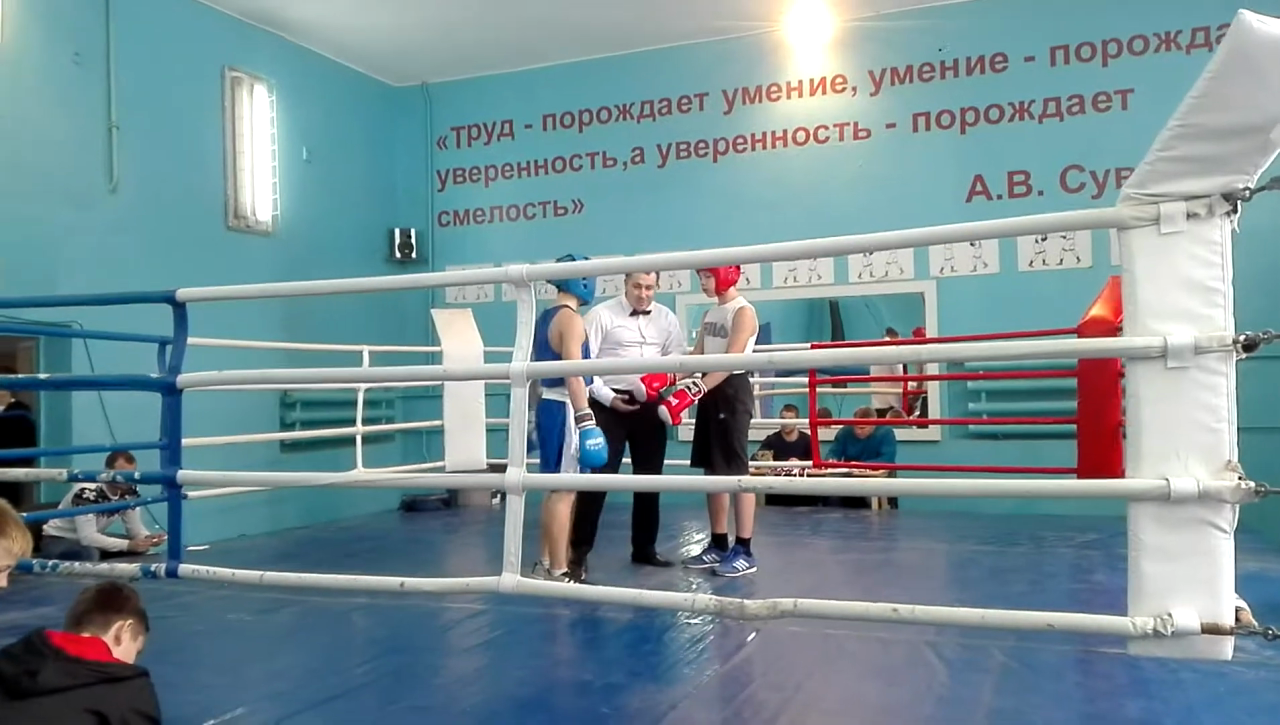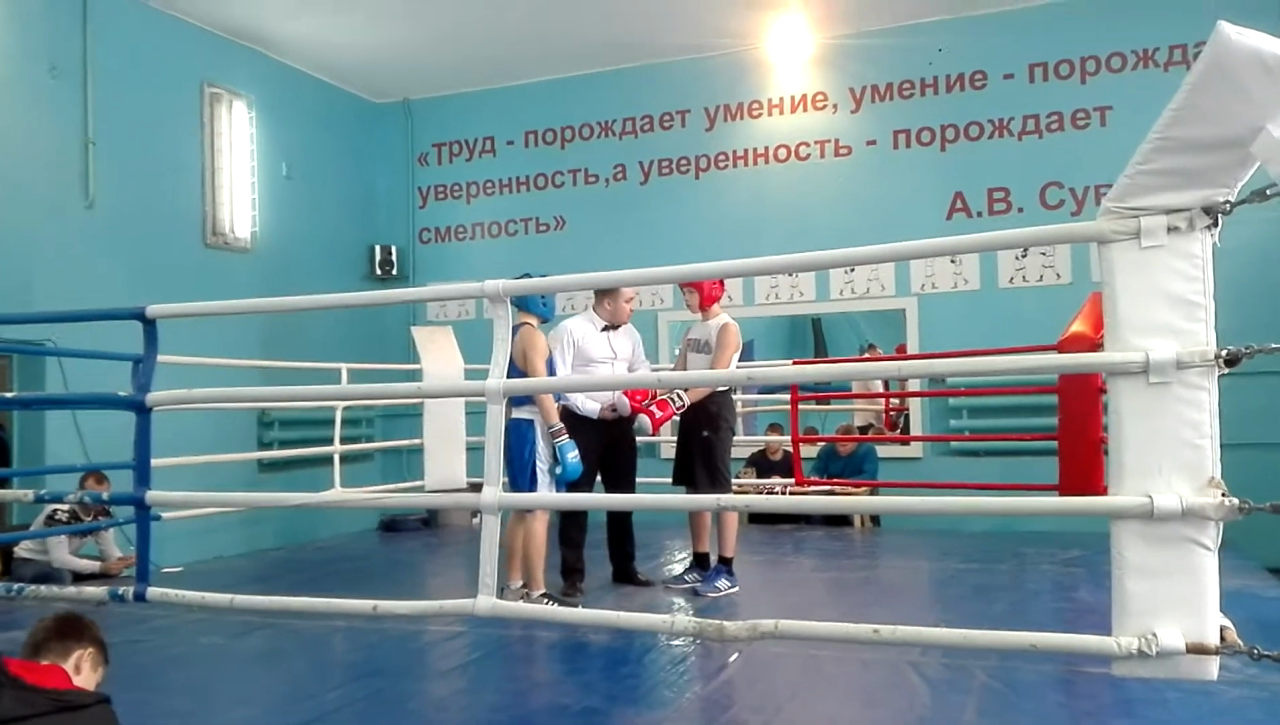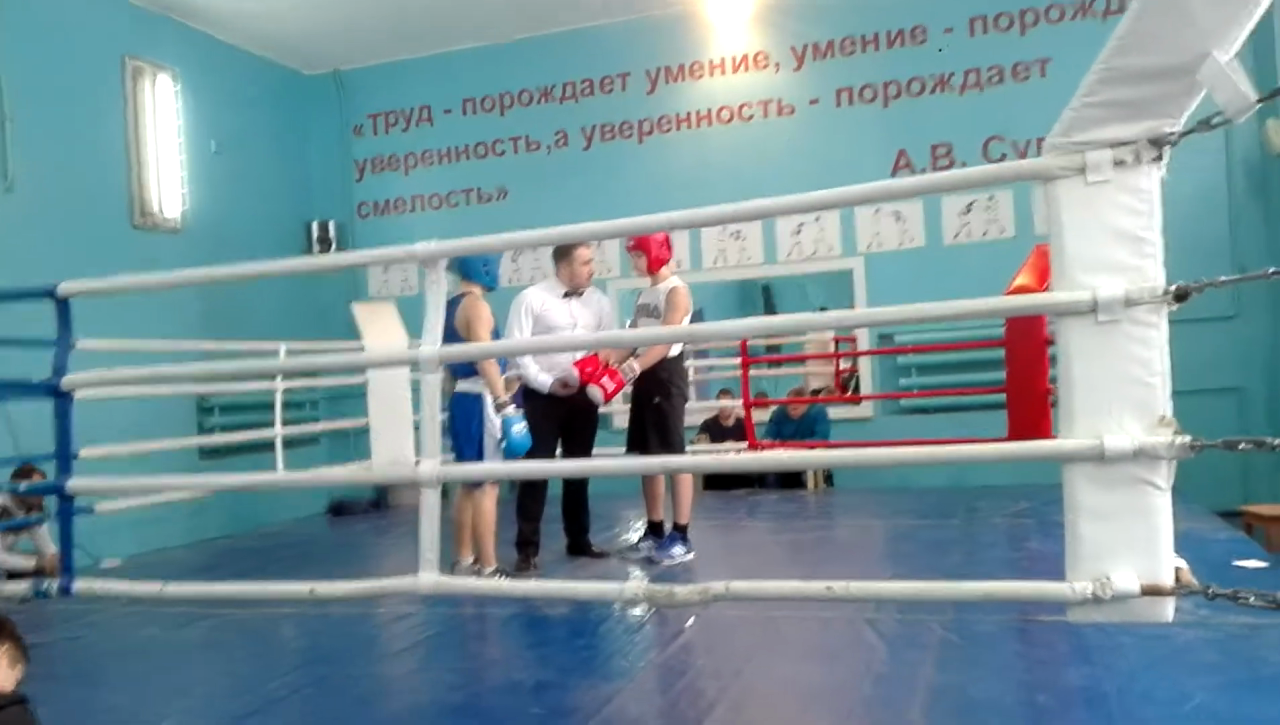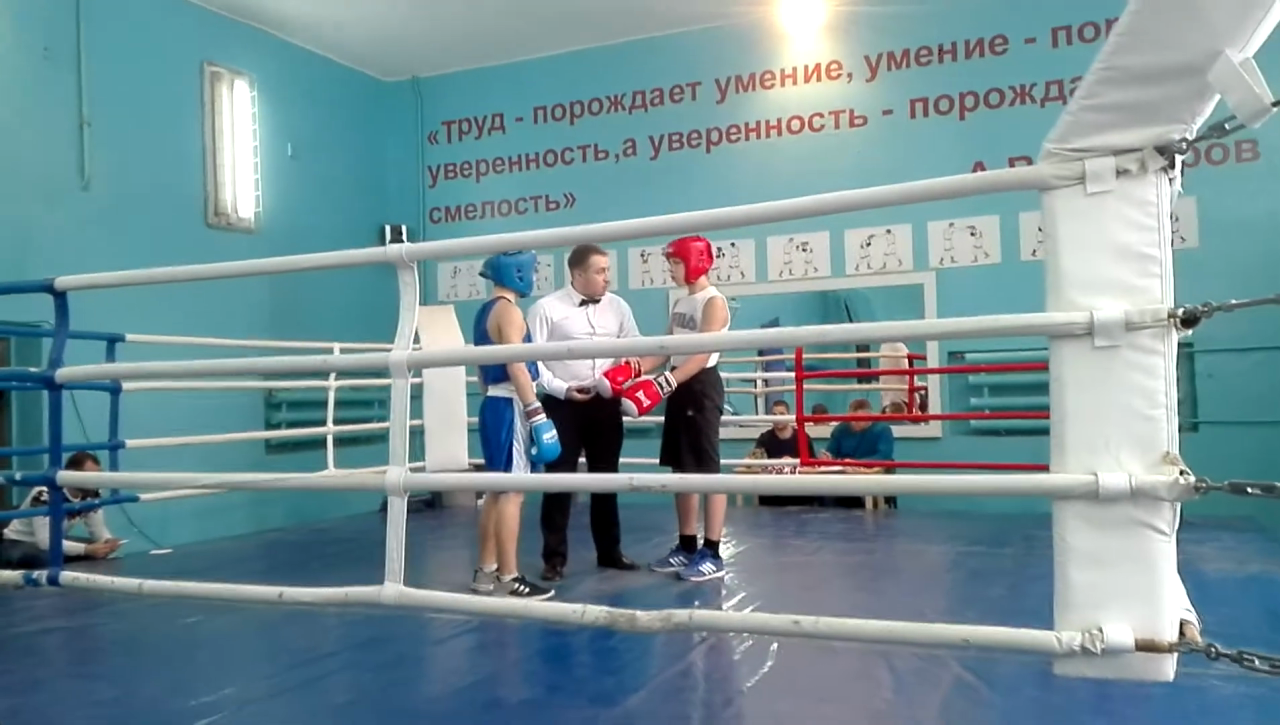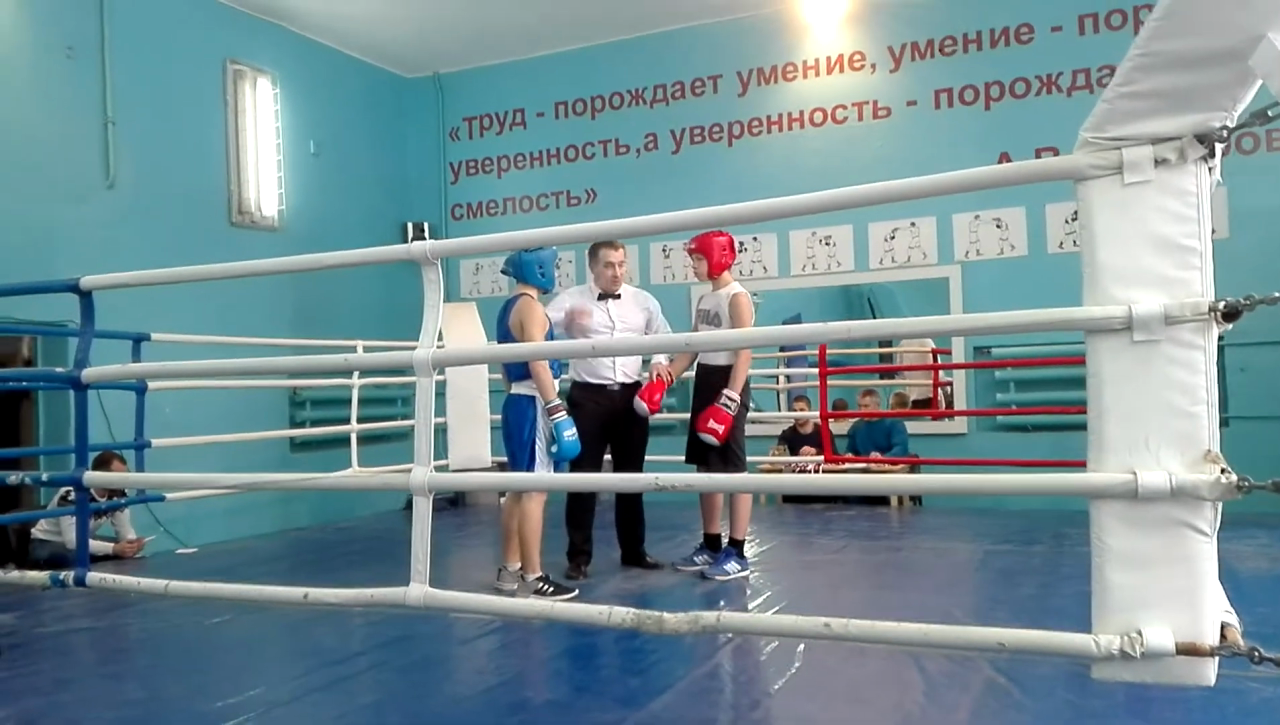
dt=1s
person 1, frame 1
left shoulder: (544, 318)
right shoulder: (571, 319)
right elbow: (573, 374)
left wrist: (530, 415)
right wrist: (586, 421)
left hip: (547, 405)
right hip: (564, 407)
left knee: (555, 489)
right knee: (565, 492)
left ankle: (545, 563)
right ankle: (558, 572)
person 1, frame 2
left shoulder: (510, 336)
right shoulder: (533, 336)
right elbow: (541, 390)
right wrist: (561, 435)
left hip: (517, 425)
right hip: (534, 427)
left knee: (521, 508)
right knee: (538, 510)
left ankle: (514, 585)
right ankle: (536, 593)
person 1, frame 3
left shoulder: (451, 306)
right shoulder: (476, 305)
right elbow: (485, 360)
right wrist: (506, 407)
left hip: (462, 398)
right hip: (480, 399)
left knee: (469, 484)
right knee: (486, 484)
left ankle: (464, 562)
right ankle: (488, 569)
person 1, frame 4
left shoulder: (485, 312)
right shoulder: (509, 311)
right elbow: (516, 367)
right wrist: (536, 413)
left hip: (493, 403)
right hip: (511, 406)
left knee: (496, 491)
right knee: (512, 492)
left ankle: (486, 571)
right ankle: (508, 579)
person 1, frame 5
left shoulder: (508, 308)
right shoulder: (531, 307)
right elbow: (538, 364)
right wrist: (557, 411)
left hip: (516, 401)
right hip: (533, 404)
left knee: (519, 488)
right knee: (535, 491)
left ankle: (510, 570)
right ankle: (531, 578)
person 2, frame 1
left shoulder: (743, 312)
right shoulder: (711, 314)
right elbow: (697, 356)
left wrist: (694, 390)
right wrist: (668, 379)
left hip: (732, 391)
right hip: (709, 392)
left knee: (736, 471)
right knee: (713, 470)
left ankle: (744, 551)
right ankle: (718, 545)
person 2, frame 2
left shoulder: (727, 328)
right shoulder: (693, 330)
right elbow: (678, 373)
left wrist: (675, 402)
right wrist: (650, 395)
left hip: (715, 408)
right hip: (692, 410)
left knee: (719, 489)
right knee: (695, 489)
left ankle: (726, 570)
right ankle: (700, 564)
person 2, frame 3
left shoulder: (676, 292)
right shoulder: (644, 295)
left elbow: (664, 343)
left wrist: (626, 372)
right wrist: (604, 361)
left hip: (666, 374)
right hip: (645, 376)
left knee: (673, 455)
right knee: (649, 457)
left ankle: (681, 537)
right ankle: (655, 531)
person 2, frame 4
left shoulder: (713, 302)
right shoulder: (680, 304)
left elbow: (701, 355)
right elbow: (666, 350)
left wrist: (661, 385)
right wrist: (633, 369)
left hip: (701, 387)
right hip: (679, 388)
left knee: (706, 469)
right knee: (681, 469)
left ankle: (712, 554)
right ankle: (687, 546)
person 2, frame 5
left shoulder: (737, 298)
right shoulder: (704, 300)
left elbow: (743, 353)
right elbow: (691, 348)
left wrist: (730, 399)
right wrist: (663, 379)
left hip: (727, 385)
right hip: (704, 382)
left knee: (732, 468)
right knee: (706, 467)
left ankle: (736, 552)
right ankle: (711, 545)
person 3, frame 1
left shoulder: (666, 317)
right shoulder: (601, 315)
left elbow: (678, 354)
right wrist: (608, 397)
left hip: (650, 405)
right hip: (609, 404)
left knee: (649, 477)
right knee: (600, 475)
left ankle: (644, 548)
right ankle: (579, 549)
person 3, frame 2
left shoulder: (629, 333)
right shoulder: (569, 330)
left elbow: (641, 369)
right wrist: (594, 409)
left hip: (621, 422)
right hip: (581, 422)
left knee: (623, 495)
right knee: (577, 497)
left ankle: (625, 567)
right ankle: (573, 575)
person 3, frame 3
left shoulder: (597, 300)
right shoulder: (531, 299)
right wrist: (545, 383)
left hip: (583, 393)
right hip: (543, 394)
left ankle: (579, 540)
right ankle: (528, 548)
person 3, frame 4
left shoulder: (618, 307)
right shoulder: (547, 308)
right wrist: (561, 389)
left hip: (606, 402)
right hip: (562, 404)
left knee: (606, 478)
right knee: (559, 479)
left ankle: (609, 551)
right ankle: (554, 557)
person 3, frame 5
left shoulder: (643, 301)
right shoulder: (570, 300)
left elbow: (664, 337)
left wrist: (658, 360)
right wrist: (567, 323)
left hip: (630, 397)
right hip: (588, 397)
left knee: (631, 475)
right knee: (583, 476)
left ankle: (634, 550)
right ankle: (579, 556)
